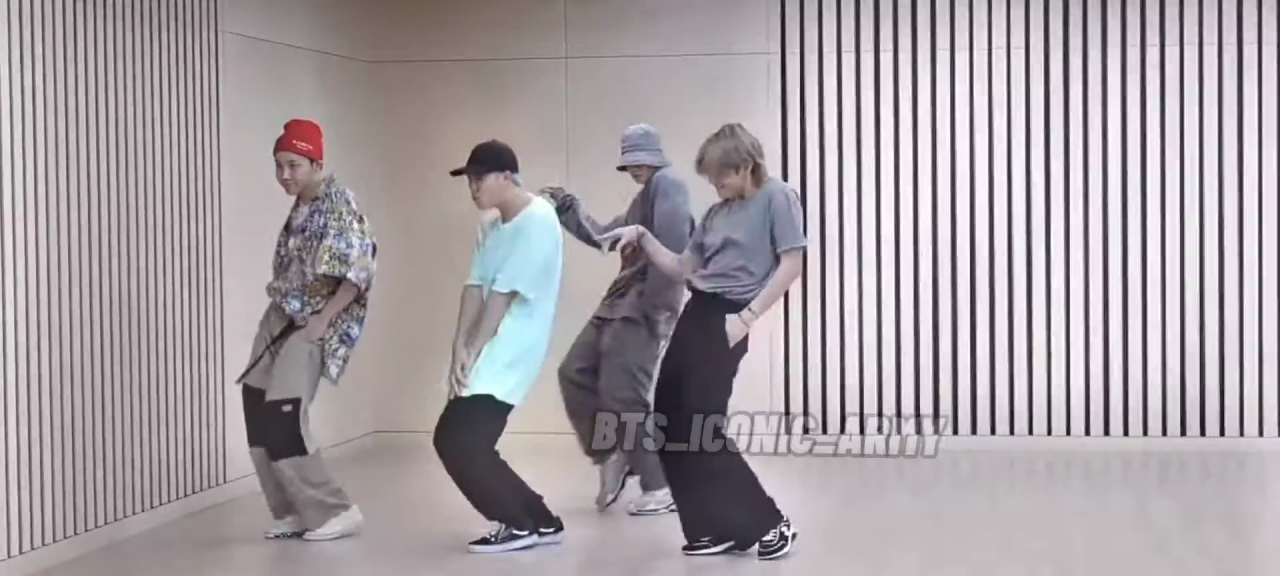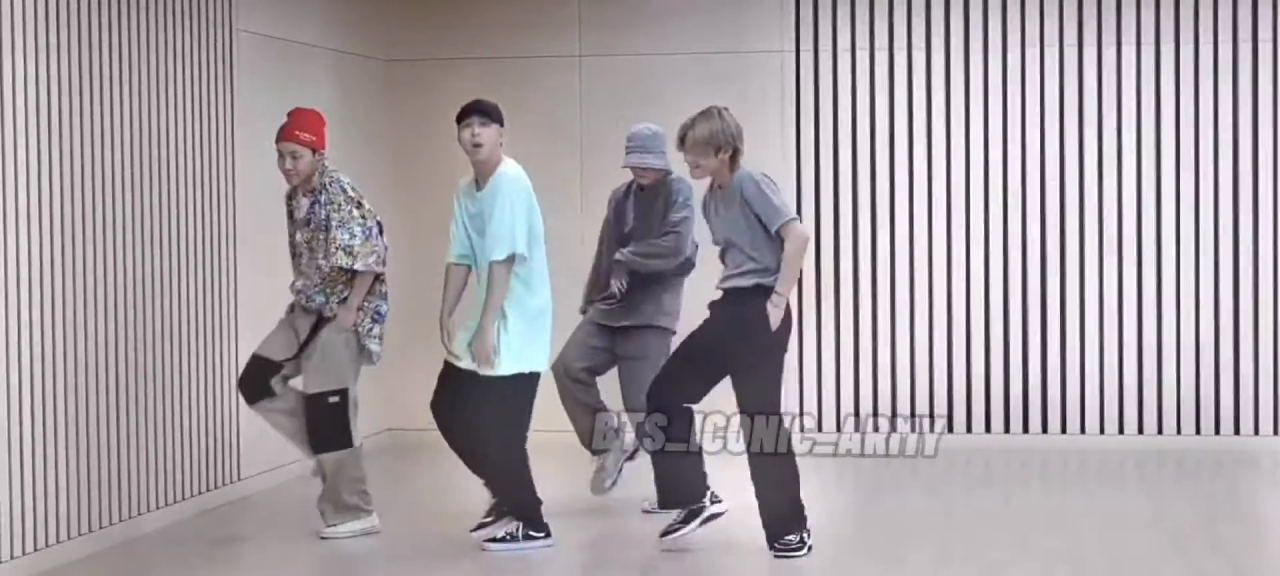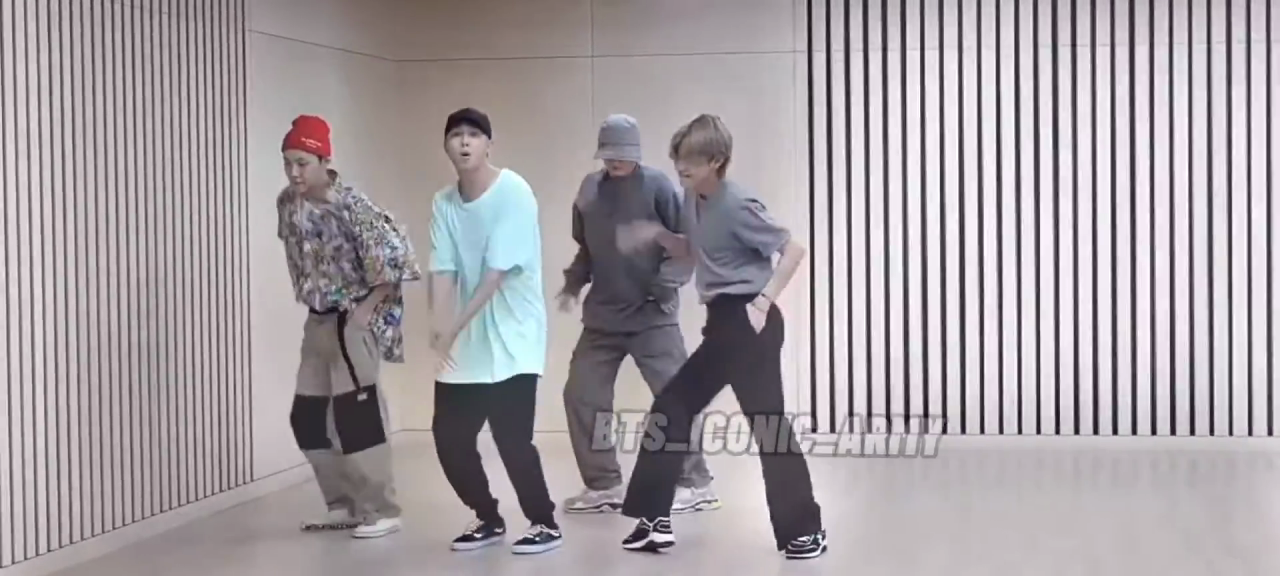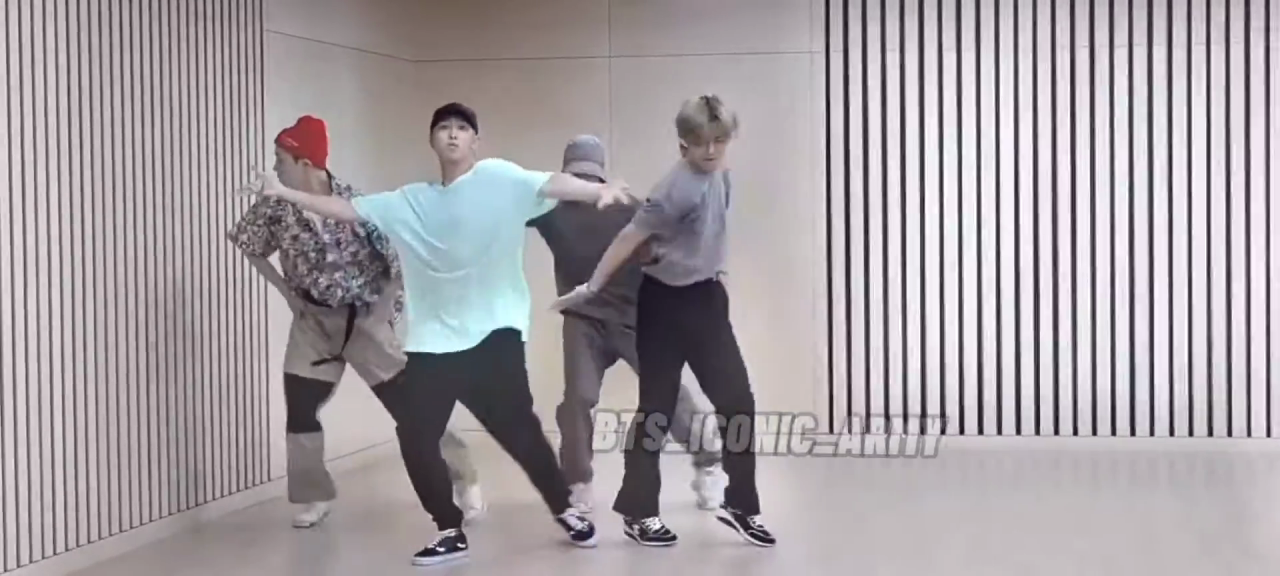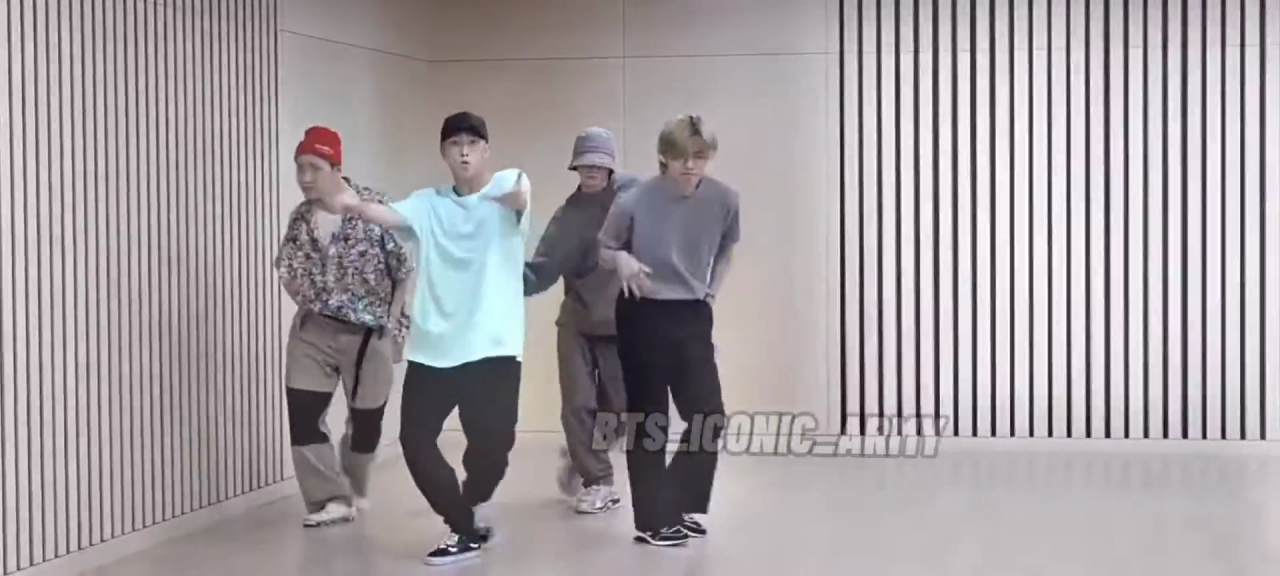
dt=0.3s
person 1, frame 1
left shoulder: (538, 222)
right shoulder: (494, 227)
left elbow: (504, 295)
right elbow: (475, 286)
left wrist: (471, 354)
right wrist: (459, 345)
left hip: (507, 353)
right hip: (486, 354)
left knee: (457, 440)
right knee: (468, 444)
left ankle: (521, 523)
right ankle: (539, 520)
person 1, frame 2
left shoulder: (510, 182)
right shoulder: (465, 191)
left elbow: (503, 259)
right elbow: (460, 258)
left wrist: (487, 327)
right wrist: (446, 315)
left hip: (517, 326)
right hip: (481, 326)
left knee: (501, 428)
right knee: (449, 410)
left ankle: (531, 523)
right ankle: (505, 499)
person 1, frame 3
left shoulder: (513, 192)
right shoulder: (444, 202)
left elbow: (500, 269)
right elbow: (443, 271)
left wrist: (458, 324)
right wrist: (440, 328)
left hip: (512, 337)
right hip: (465, 342)
left knee: (512, 434)
right knee: (449, 436)
left ankle: (544, 522)
right ankle: (487, 518)
person 1, frame 4
left shoulder: (500, 178)
right shoulder: (412, 199)
left elbow: (550, 185)
right elbow: (351, 210)
left wrist: (597, 188)
right wrist: (287, 195)
left hip: (495, 329)
right hip: (433, 338)
left knee: (516, 425)
right knee: (416, 434)
left ankle: (562, 506)
right ankle: (451, 529)
person 1, frame 5
left shoulder: (507, 182)
right shoulder: (429, 203)
left elbow: (519, 197)
right elbow: (389, 216)
left wrist: (516, 195)
right wrist: (350, 202)
left hip: (492, 345)
right hip: (433, 347)
left knee: (492, 442)
right knee: (415, 441)
left ankle: (472, 506)
right ankle: (464, 530)
person 2, frame 1
left shoulder: (779, 196)
right shoulder: (717, 211)
left elbow: (791, 264)
right elbow: (682, 267)
left wrist: (747, 317)
right wrist: (641, 234)
left hip: (724, 322)
right hip: (696, 316)
left knee: (700, 430)
right knee: (669, 426)
left ankle: (769, 524)
right ankle: (719, 528)
person 2, frame 2
left shoulder: (750, 185)
right shoulder: (712, 196)
left elbow: (797, 236)
left wrist: (779, 299)
left hip: (759, 311)
right hip: (731, 309)
left knee: (761, 419)
right knee: (665, 394)
left ankle: (791, 528)
right ankle: (695, 498)
person 2, frame 3
left shoulder: (734, 205)
right shoulder: (693, 196)
left elbow: (793, 250)
left wrist: (763, 303)
right wrist: (658, 235)
left hip: (746, 321)
right hip: (722, 321)
left knee: (767, 423)
right knee: (672, 409)
left ankle: (803, 529)
right ankle: (655, 518)
person 2, frame 4
left shoulder: (720, 175)
right shoulder: (679, 187)
right elbow: (632, 237)
left wrist: (716, 269)
right wrist: (590, 286)
left hip: (708, 297)
right hip: (666, 300)
left knee: (736, 399)
right knee: (657, 407)
left ankle: (741, 507)
right ankle: (639, 513)
person 2, frame 5
left shoulder: (724, 199)
right shoulder: (636, 202)
right elbow: (606, 249)
left wrist: (710, 294)
right wrist: (621, 261)
left hip: (693, 315)
right hip: (644, 316)
left knee: (707, 414)
right knee: (650, 416)
left ankle: (680, 502)
right ankle: (654, 519)
person 3, frame 1
left shoulder: (338, 202)
right shoulder: (299, 204)
left elbow: (358, 269)
left wrist: (325, 319)
right wrist: (283, 307)
left hip: (311, 327)
right hip: (278, 320)
left knee: (281, 424)
right knee: (259, 417)
left ankle: (337, 510)
right ankle: (294, 512)
person 3, frame 2
left shoulder: (337, 191)
right shoulder: (297, 194)
left elbow: (368, 252)
left wrist: (352, 309)
right wrist: (302, 293)
left hip: (338, 314)
right hip: (303, 311)
left knee: (329, 410)
right knee: (254, 381)
left ankle: (355, 513)
right ankle: (324, 446)
person 3, frame 3
left shoulder: (350, 205)
right shoulder: (287, 201)
left elbow: (396, 257)
left wrist: (368, 309)
right wrist: (302, 291)
left hip: (357, 319)
right hip: (320, 320)
left knee: (355, 413)
right knee: (306, 420)
left ankle: (383, 513)
right ankle: (346, 506)
person 3, frame 4
right shoulder: (276, 204)
left elbow: (397, 258)
right elbow: (250, 245)
left wrist: (386, 309)
right wrist: (285, 290)
left hip: (362, 314)
right hip: (312, 314)
right knee: (300, 408)
left ankle: (462, 478)
right ankle: (316, 498)
person 3, frame 5
left shoulder: (372, 206)
right shoulder: (301, 218)
left elbow: (406, 266)
right elbow: (290, 272)
left wrist: (393, 320)
right wrist: (303, 305)
left hip: (368, 331)
right hip: (315, 329)
left knee: (367, 422)
right knee: (302, 415)
left ankle: (354, 485)
right ankle: (334, 499)
person 4, frame 1
left shoulder: (666, 184)
right shoulder: (645, 195)
left elbow: (673, 247)
right elbow: (608, 238)
left wrist: (660, 299)
right wrist: (569, 209)
left hip: (645, 305)
right hip: (619, 302)
left knee: (625, 395)
right knee: (574, 374)
left ankle: (661, 486)
right ankle: (611, 458)
person 4, frame 2
left shoulder: (677, 189)
right shoulder: (622, 195)
left elbow: (677, 243)
left wrist: (627, 260)
right wrist: (590, 301)
left hip: (651, 311)
right hip: (609, 306)
left knee: (645, 402)
right knee: (568, 367)
right ankle: (610, 442)
person 4, frame 3
left shoulder: (656, 185)
right shoulder: (589, 189)
left wrist: (666, 282)
right wrist: (573, 282)
left hip: (652, 312)
right hip: (603, 315)
right knee: (580, 395)
left ankle: (696, 484)
right ankle: (603, 486)
person 4, frame 4
left shoulder: (626, 204)
right shoulder: (556, 207)
left hip: (634, 316)
right hip: (584, 318)
right knee: (578, 398)
left ankle: (708, 465)
right ankle: (577, 482)
person 4, frame 5
left shoulder: (633, 191)
right shoulder: (567, 216)
right elbow: (541, 272)
right hip: (578, 321)
left knee: (616, 410)
right knee: (578, 406)
left ankle: (578, 462)
right ankle: (598, 482)
